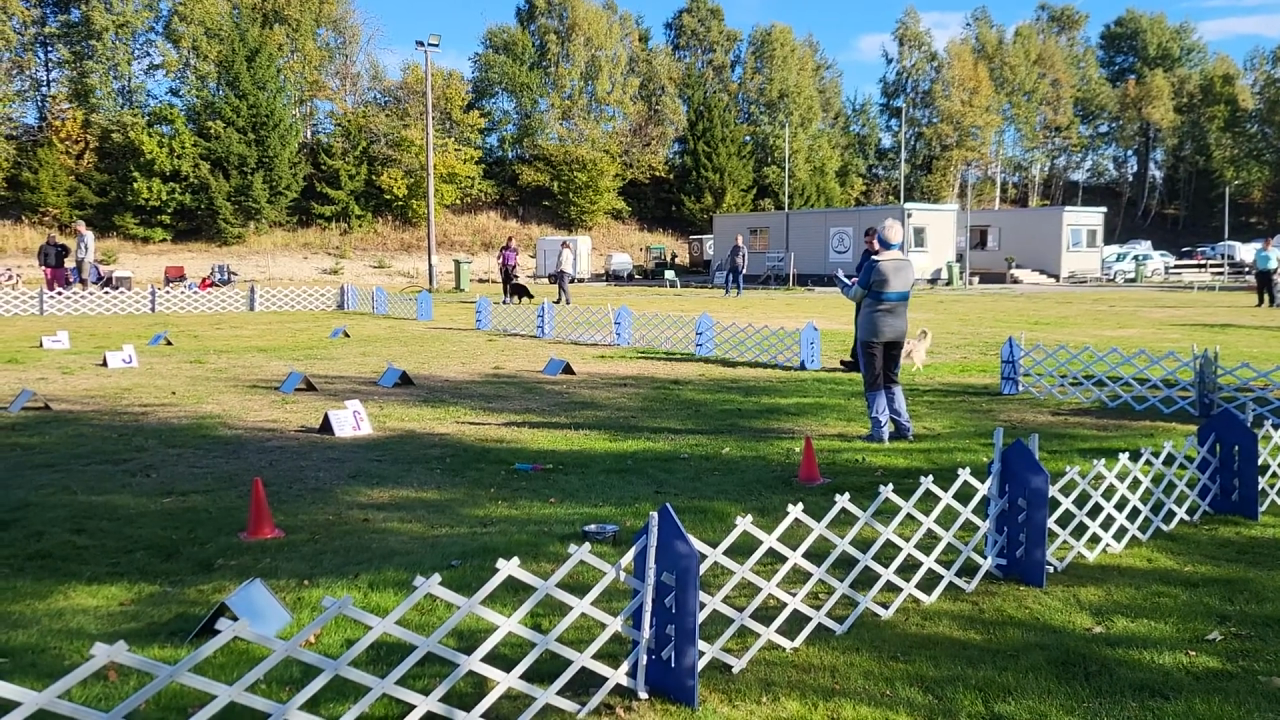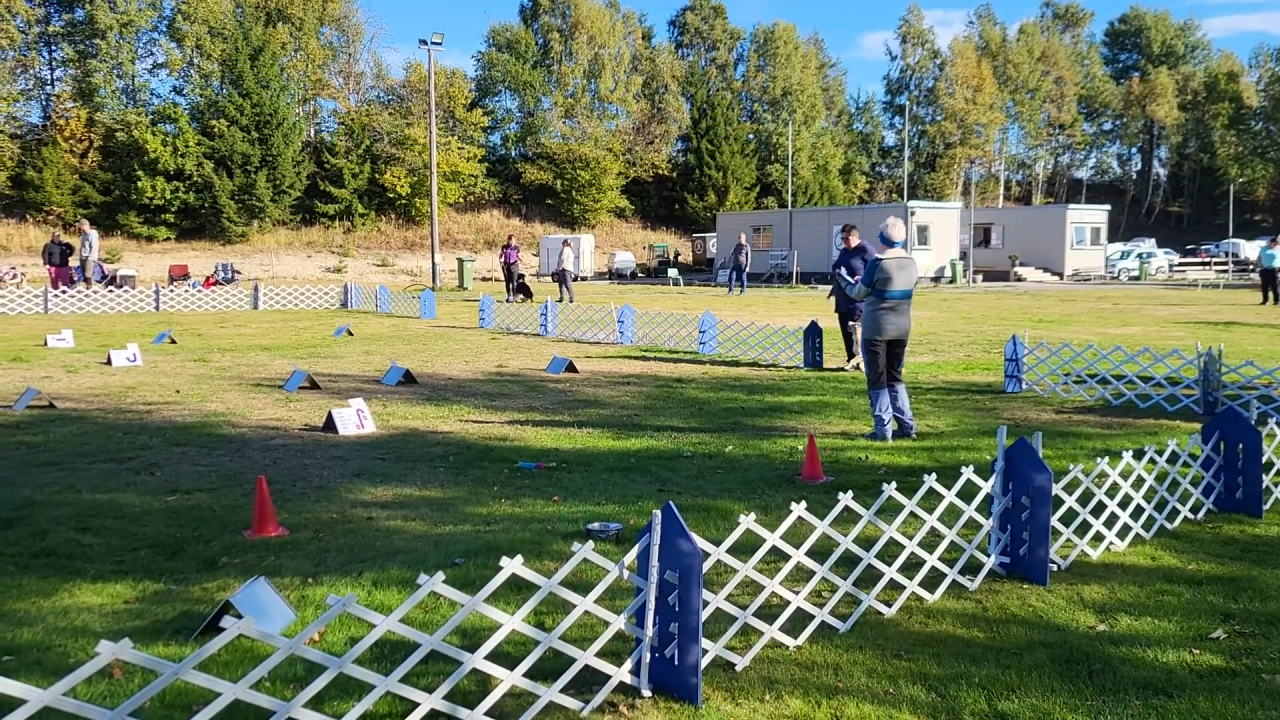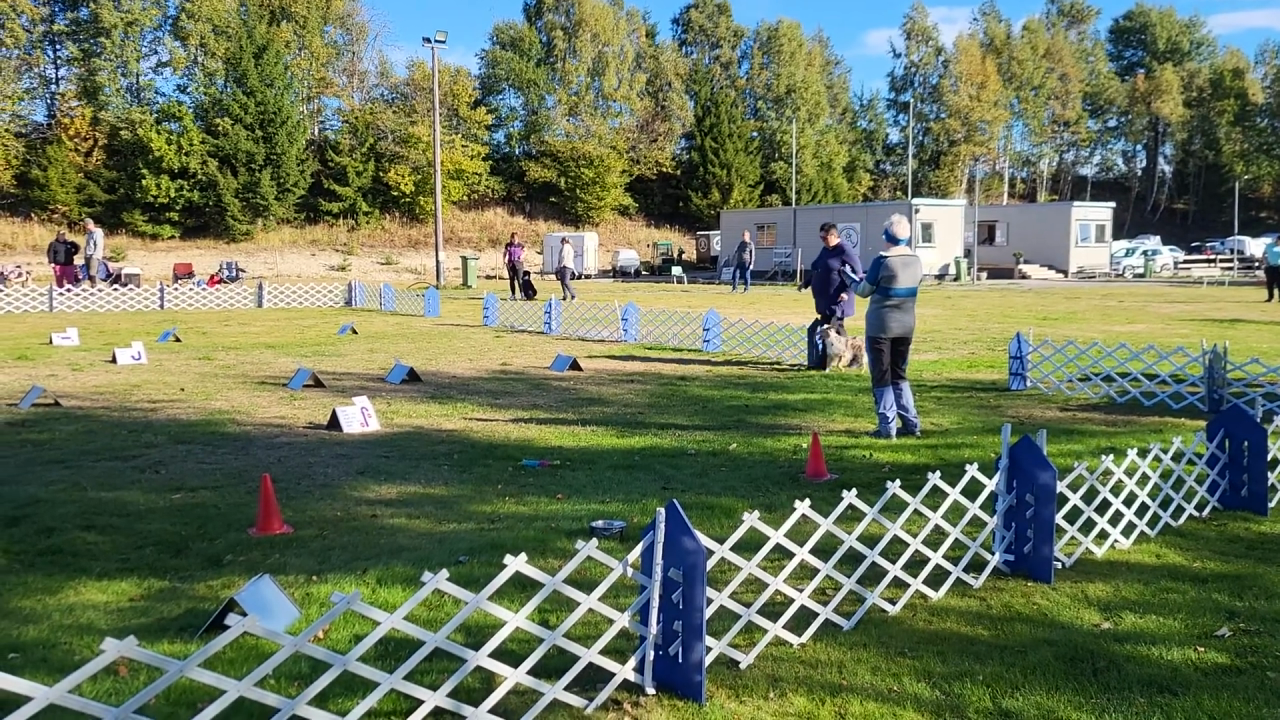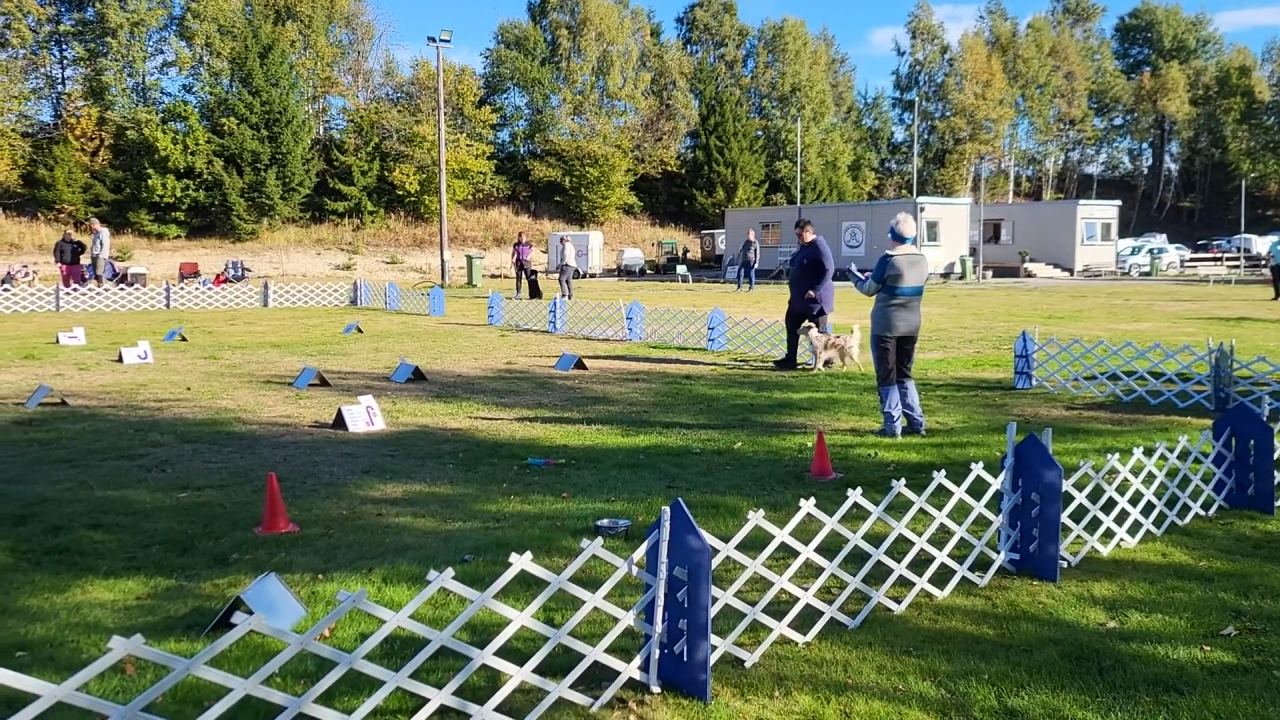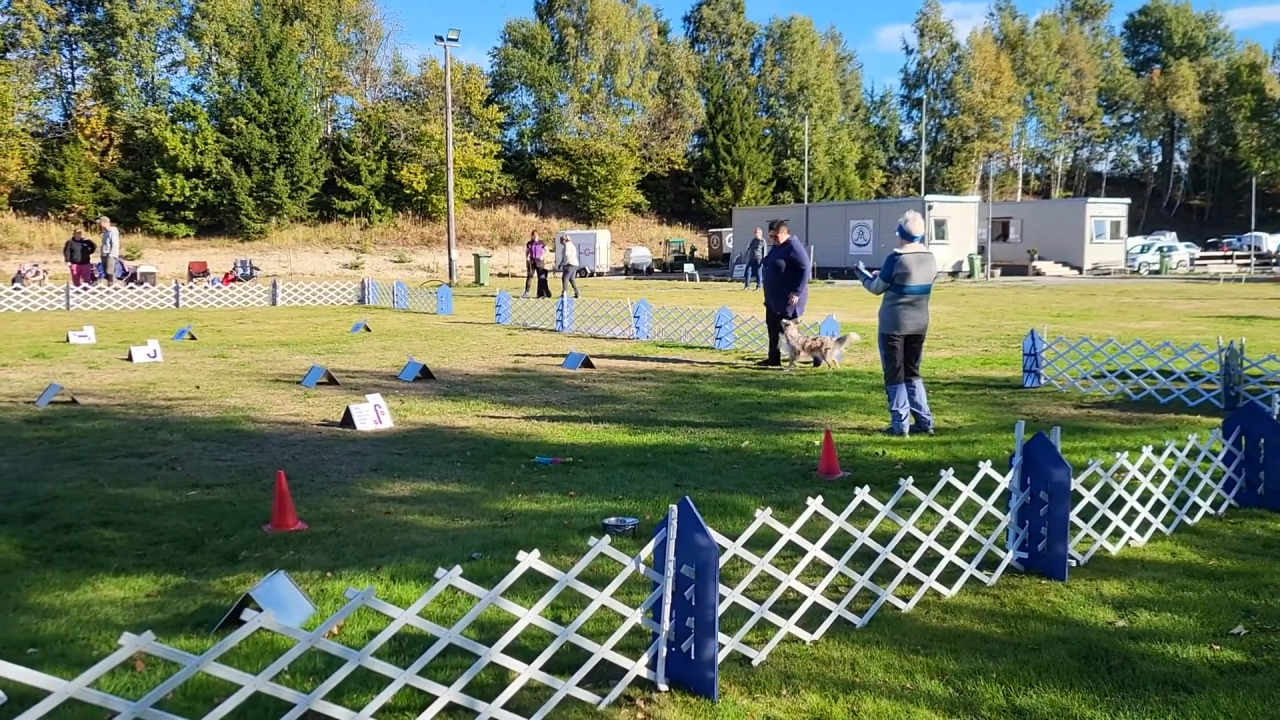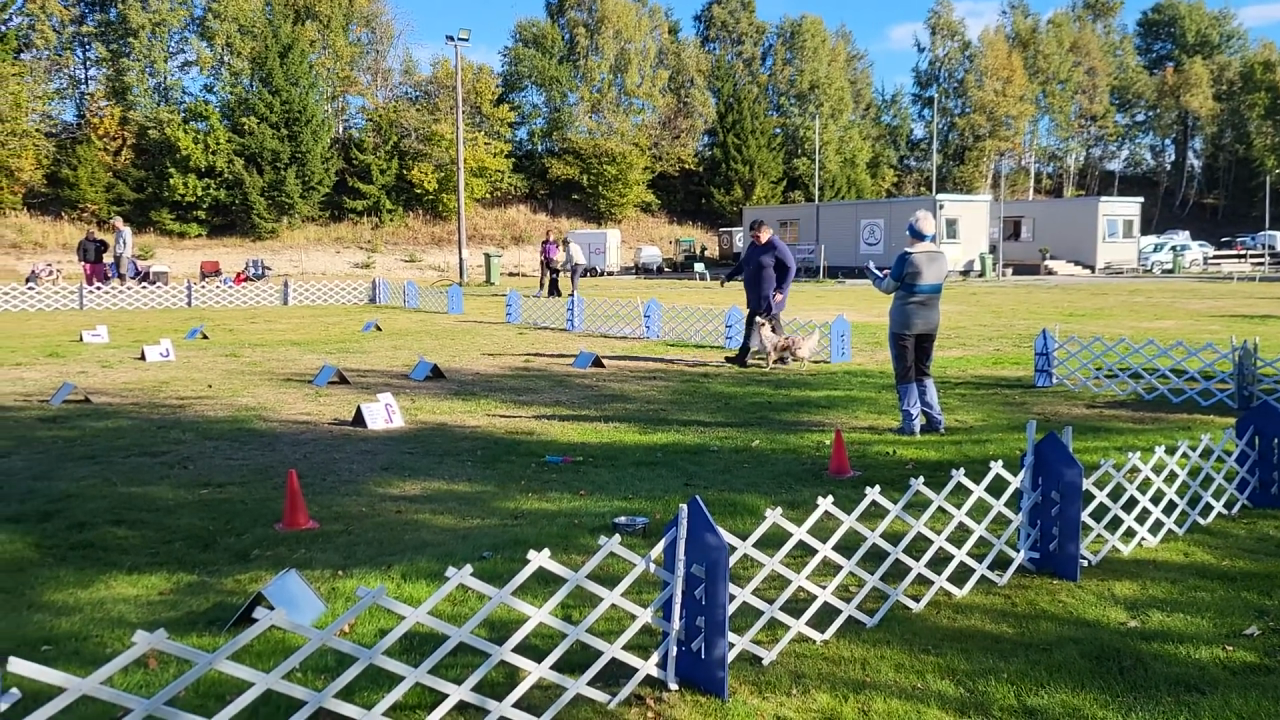
dt=0.3s
person 1, frame 1
left shoulder: (874, 265)
right shoulder: (907, 266)
left elbow: (856, 296)
left wrist: (843, 282)
left hip: (872, 330)
right hip: (898, 330)
left knee: (874, 382)
right knee: (891, 379)
left ankle: (880, 432)
right ankle: (904, 428)
person 1, frame 2
left shoulder: (877, 264)
right shoulder: (911, 264)
left elbow: (859, 294)
left wrist: (845, 280)
left hip: (875, 328)
right hip: (901, 328)
left knee: (877, 380)
right knee: (894, 377)
left ankle: (883, 430)
right ankle: (907, 426)
person 1, frame 3
left shoulder: (882, 262)
right shoulder: (916, 262)
left elbow: (864, 292)
left hip: (880, 326)
right hip: (906, 326)
left knee: (882, 378)
right knee: (899, 375)
left ankle: (887, 427)
right ankle: (911, 424)
person 1, frame 4
left shoulder: (888, 260)
right shoulder: (922, 261)
left elbow: (869, 290)
left wrist: (856, 276)
right wrist: (874, 278)
left hip: (886, 325)
right hip: (911, 325)
left knee: (887, 377)
right knee: (904, 374)
left ankle: (892, 426)
right ankle: (916, 423)
person 1, frame 5
left shoulder: (896, 258)
right shoulder: (930, 259)
left elbow: (877, 288)
left wrist: (864, 274)
right wrist: (881, 276)
left hip: (893, 323)
right hip: (919, 324)
left knee: (894, 375)
right knee: (912, 373)
left ankle: (900, 425)
right ankle: (924, 422)
person 1, frame 6
left shoulder: (907, 258)
right shoulder: (941, 258)
left elbow: (888, 288)
left wrist: (873, 273)
right wrist: (893, 276)
left hip: (904, 323)
right hip: (930, 324)
left knee: (905, 374)
right knee: (923, 372)
left ankle: (911, 424)
right ankle: (935, 421)
